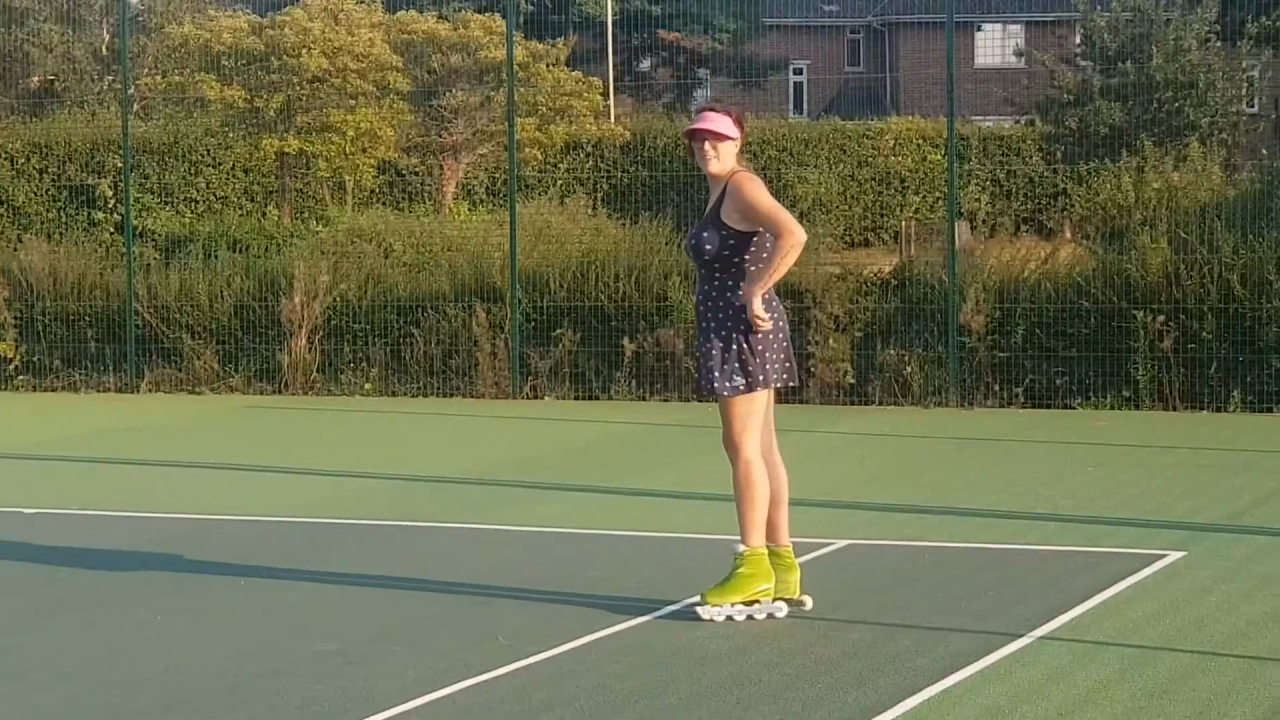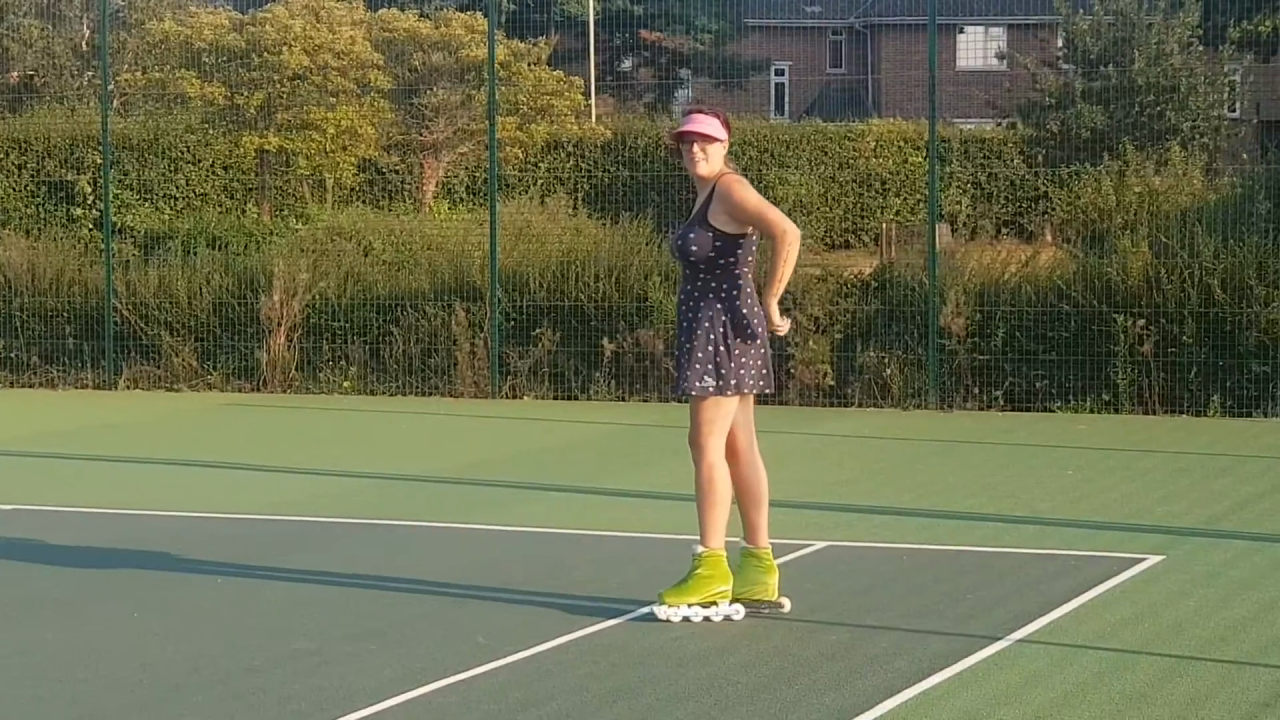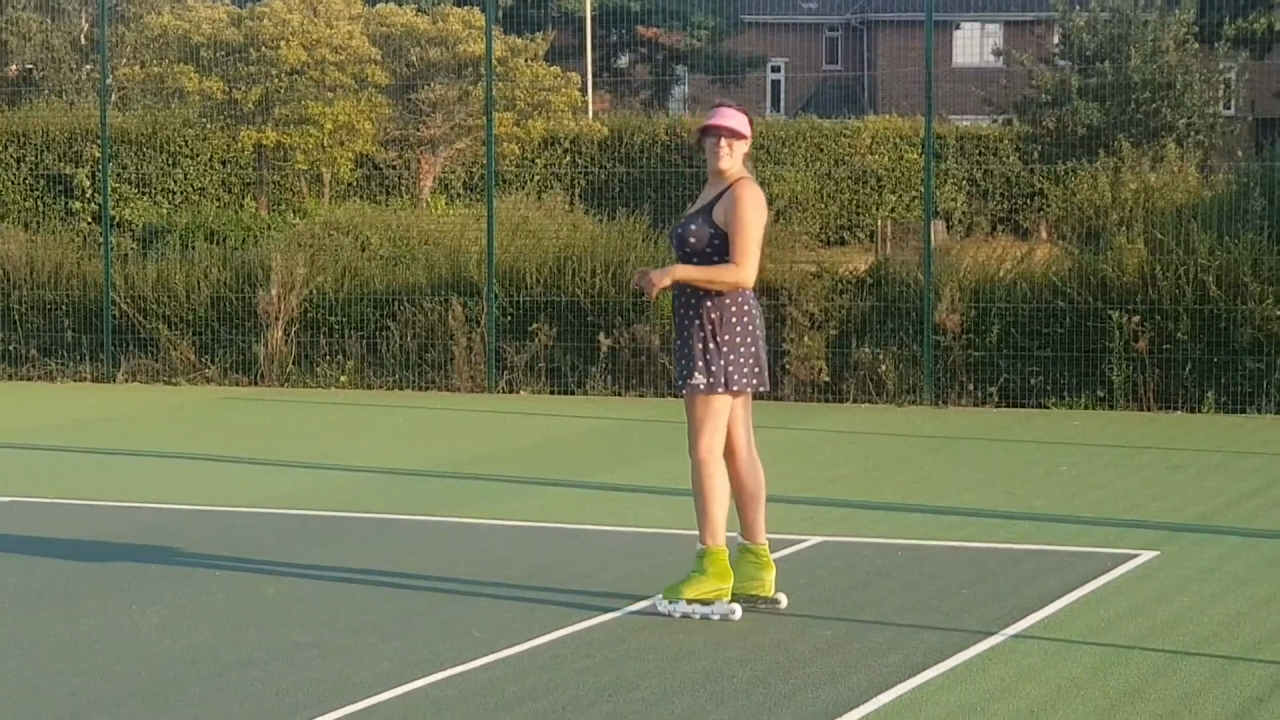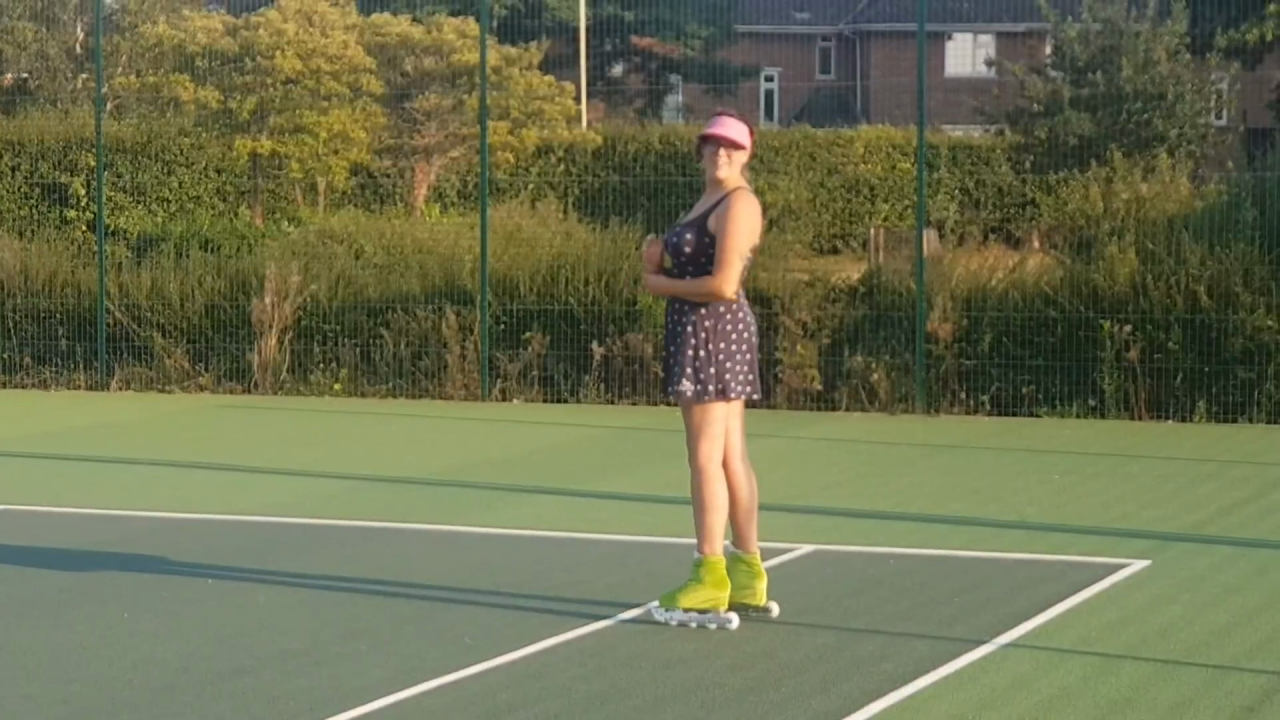
dt=0.5s
person 1, frame 1
left shoulder: (741, 186)
right shoulder: (719, 190)
left elbow: (793, 234)
left wrist: (755, 294)
left hip: (744, 330)
right hip: (734, 331)
left knee: (742, 446)
right knee: (761, 448)
person 1, frame 2
left shoulder: (731, 189)
right shoulder: (707, 193)
left elbow: (788, 235)
left wrist: (771, 304)
left hip: (723, 329)
right hip: (712, 329)
left knee: (706, 447)
right knee: (739, 449)
person 1, frame 3
left shoulder: (743, 193)
right shoulder: (713, 190)
left elbow: (743, 274)
left wrist: (674, 274)
right wrist: (664, 278)
left hip: (721, 328)
right hip: (711, 329)
left knee: (705, 447)
right knee: (737, 446)
person 1, frame 4
left shoulder: (738, 203)
right shoulder: (707, 200)
left elbow: (723, 285)
left wrist: (659, 283)
right wrist: (656, 261)
left hip: (713, 334)
right hip: (702, 337)
left knee: (705, 456)
right knee: (731, 456)
